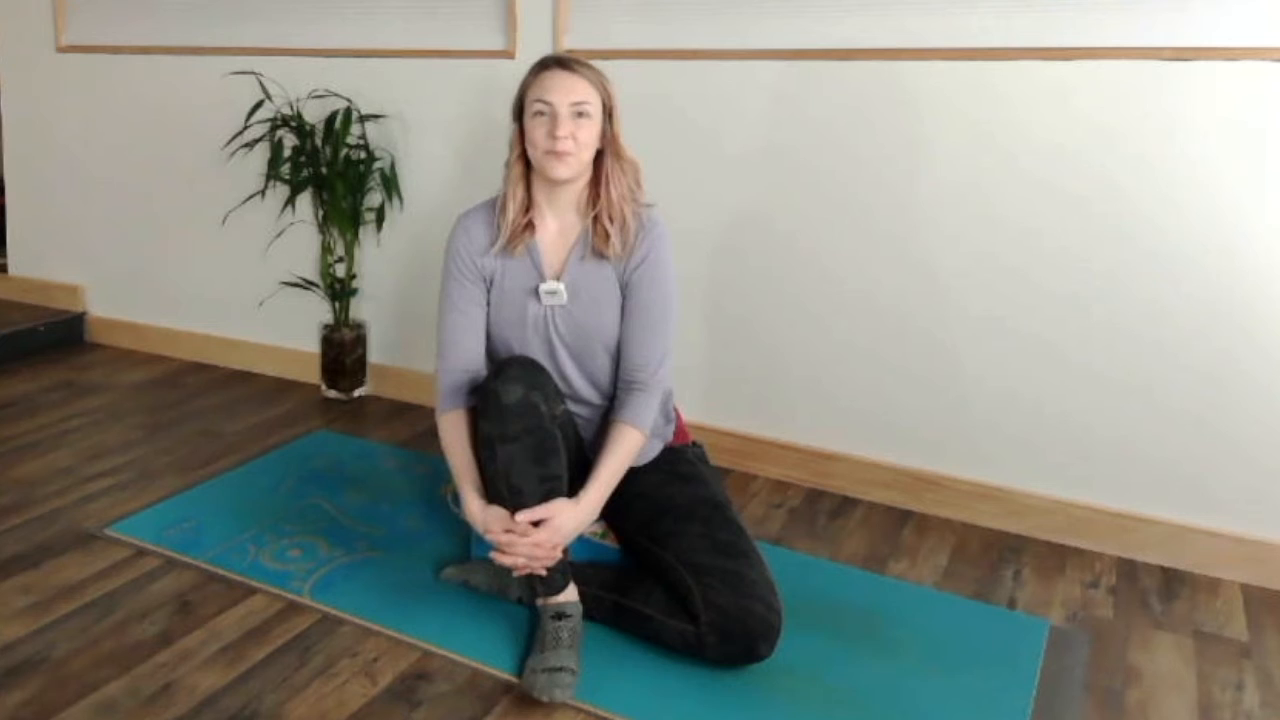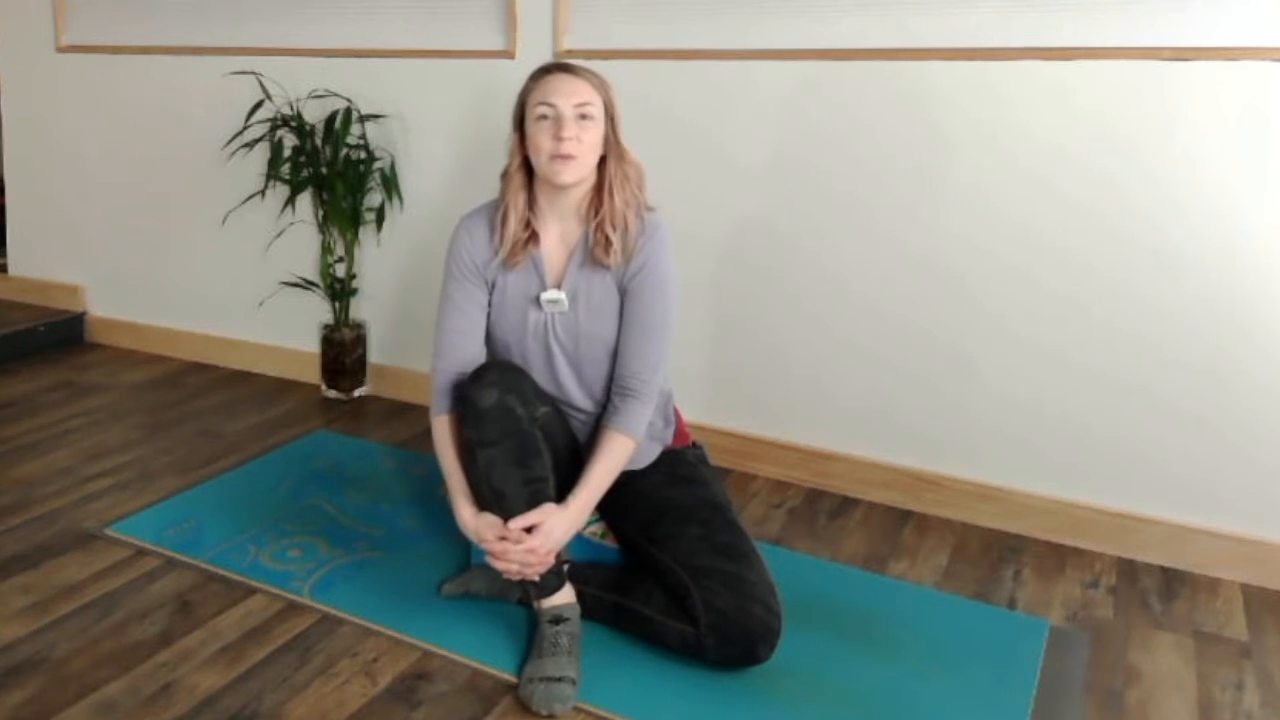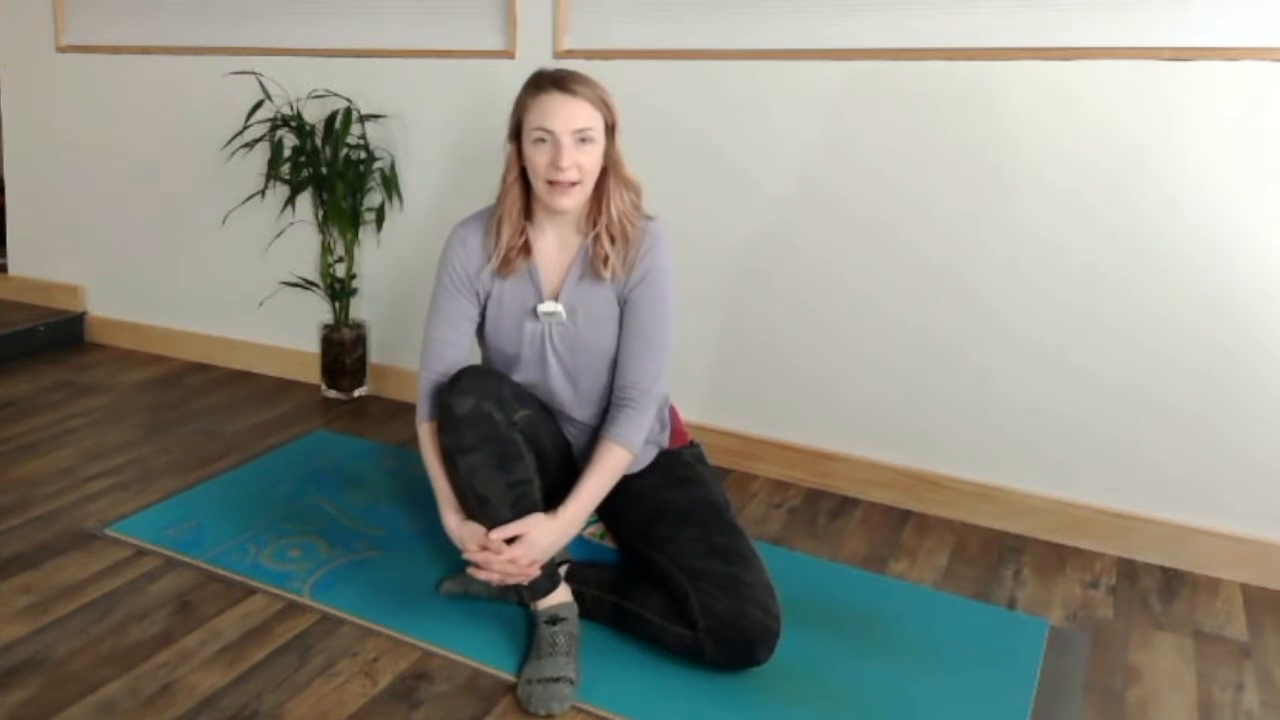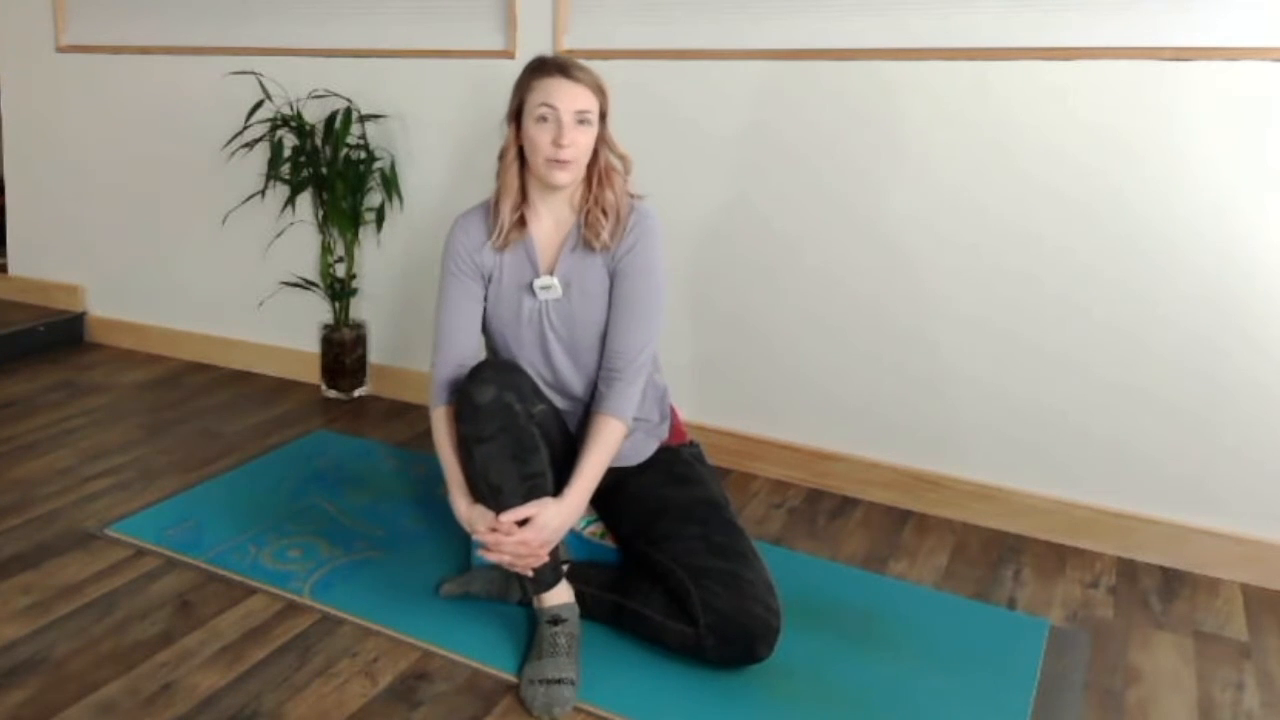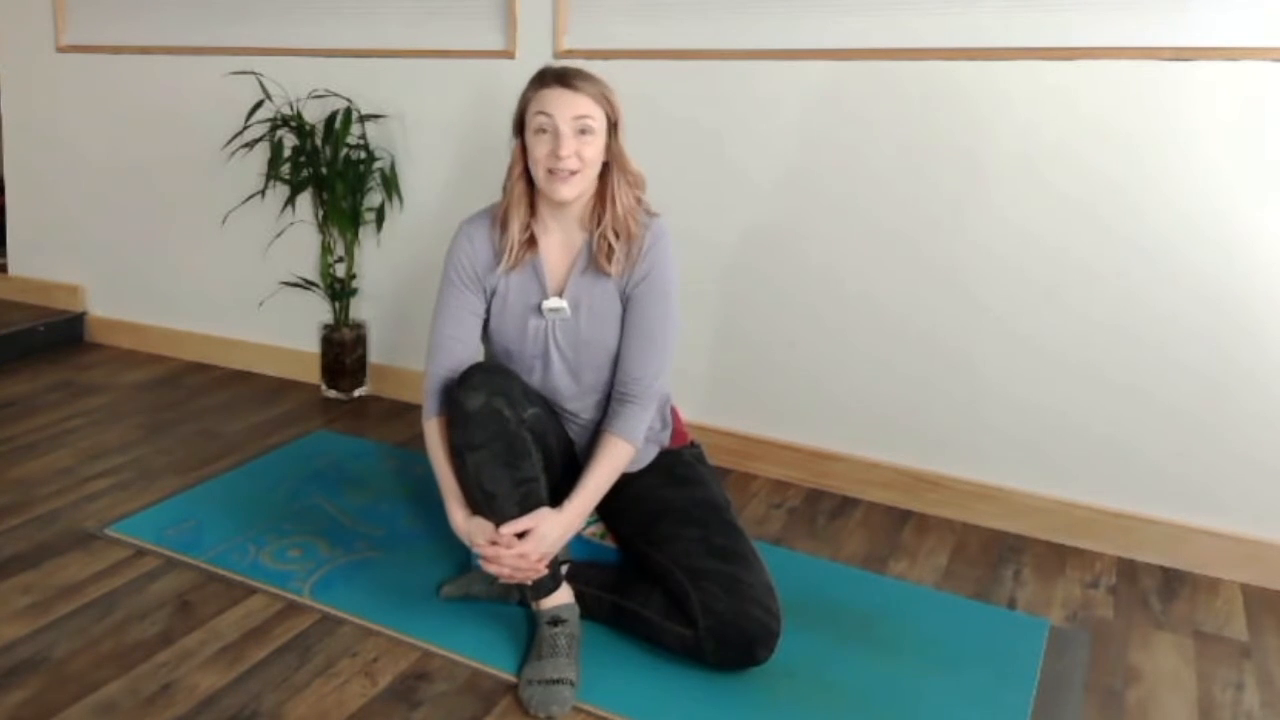
dt=1s
person 1, frame 1
left shoulder: (639, 234)
right shoulder: (478, 234)
left elbow: (644, 386)
right elbow: (456, 381)
left wrist: (586, 505)
right wrist: (475, 500)
left hip: (638, 452)
right hip: (533, 451)
left knee: (748, 627)
right knee: (515, 385)
left ankle: (531, 575)
right ankle: (556, 597)
person 1, frame 2
left shoulder: (642, 236)
right shoulder: (481, 236)
left elbow: (637, 392)
right elbow: (452, 383)
left wrist: (573, 512)
right wrist: (468, 508)
left hip: (638, 454)
right hip: (535, 451)
left knee: (748, 630)
right knee: (490, 388)
left ankle: (534, 578)
right ankle: (553, 598)
person 1, frame 3
left shoulder: (641, 245)
right shoulder: (475, 244)
left elbow: (636, 403)
right elbow: (435, 392)
left wrist: (564, 522)
right wrist: (455, 518)
left hip: (636, 457)
right hip: (533, 453)
left knee: (747, 631)
right knee: (470, 392)
left ankle: (528, 579)
right ankle: (549, 598)
person 1, frame 4
left shoulder: (631, 225)
right shoulder: (475, 234)
left elbow: (625, 376)
right elbow: (449, 378)
left wrist: (571, 503)
right wrist: (464, 501)
left hip: (634, 448)
right hip: (531, 449)
left knee: (747, 628)
right knee: (487, 385)
left ankle: (531, 576)
right ankle: (553, 599)
person 1, frame 5
left shoulder: (644, 241)
right shoulder: (480, 241)
left elbow: (637, 400)
right elbow: (442, 389)
left wrist: (569, 516)
right wrist: (462, 514)
left hip: (637, 455)
right hip: (534, 451)
left knee: (747, 630)
right knee: (477, 389)
left ankle: (529, 580)
right ankle: (552, 597)
